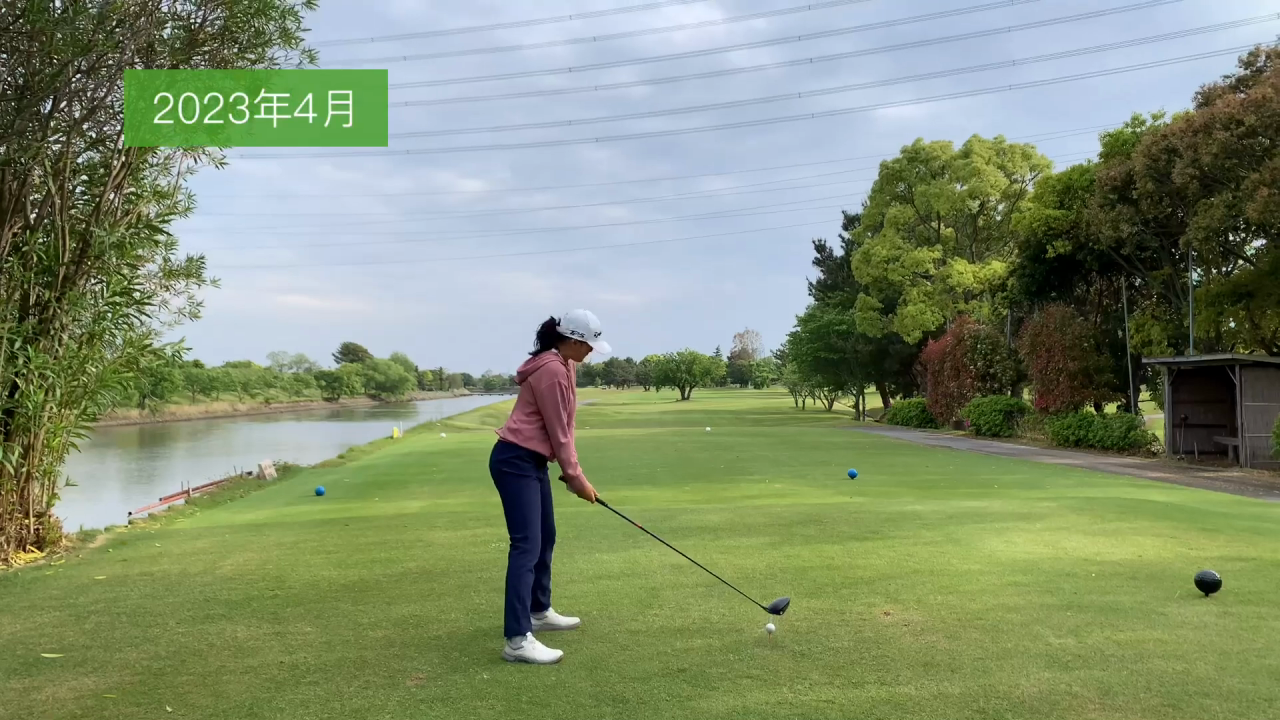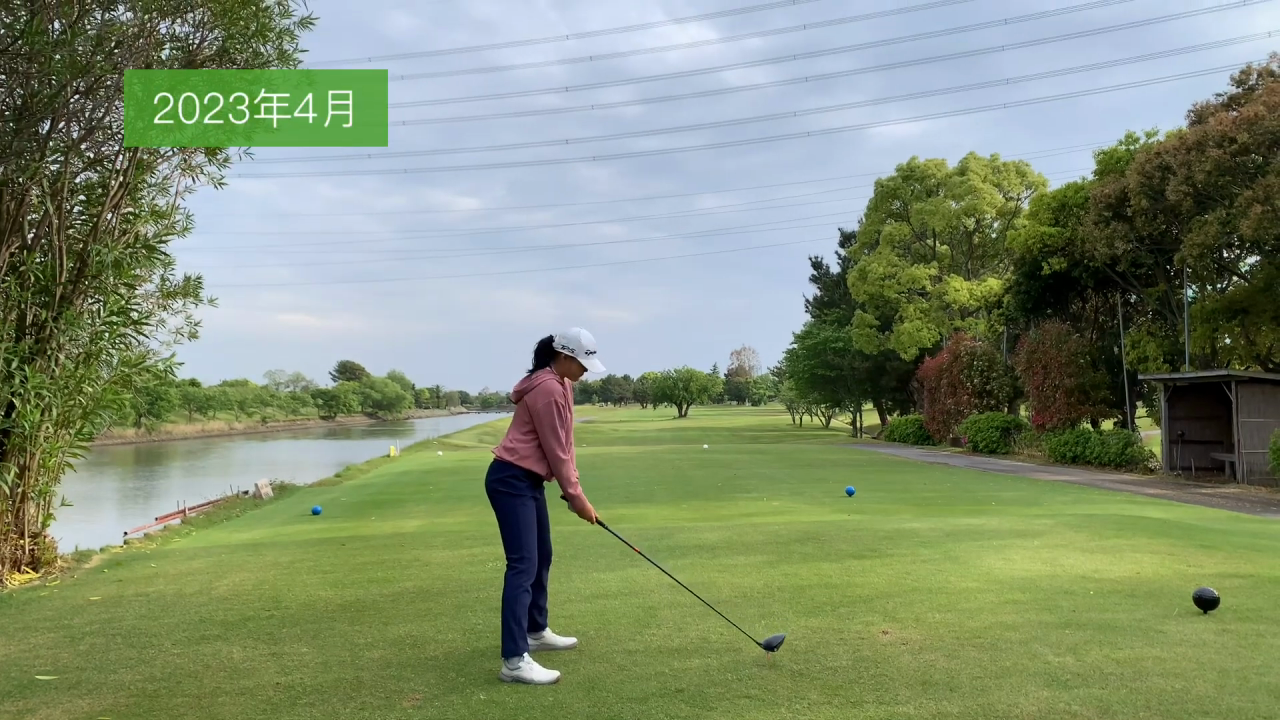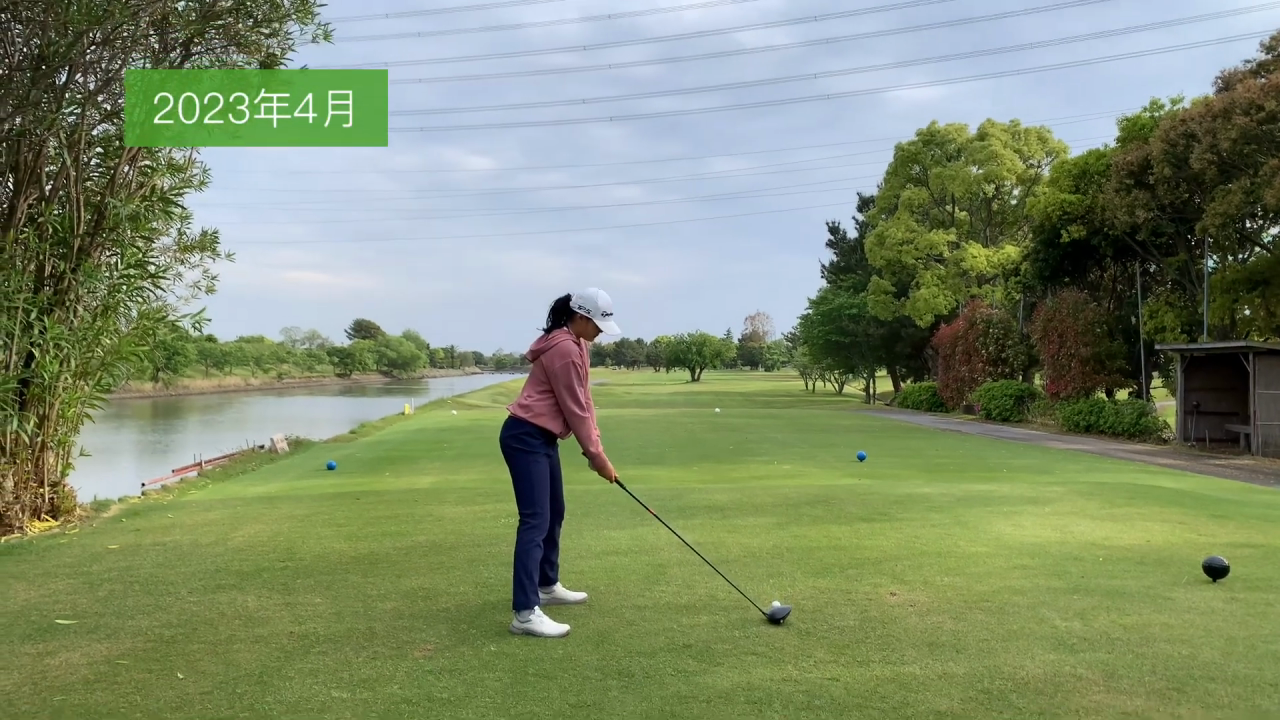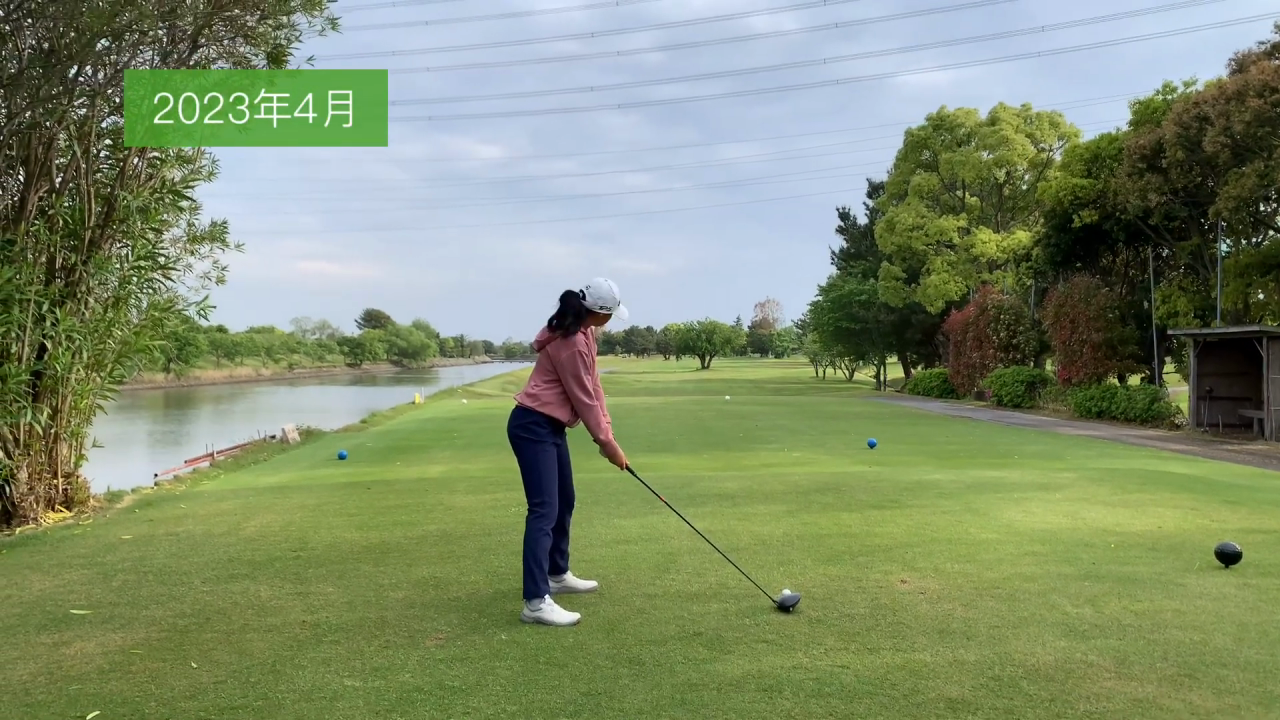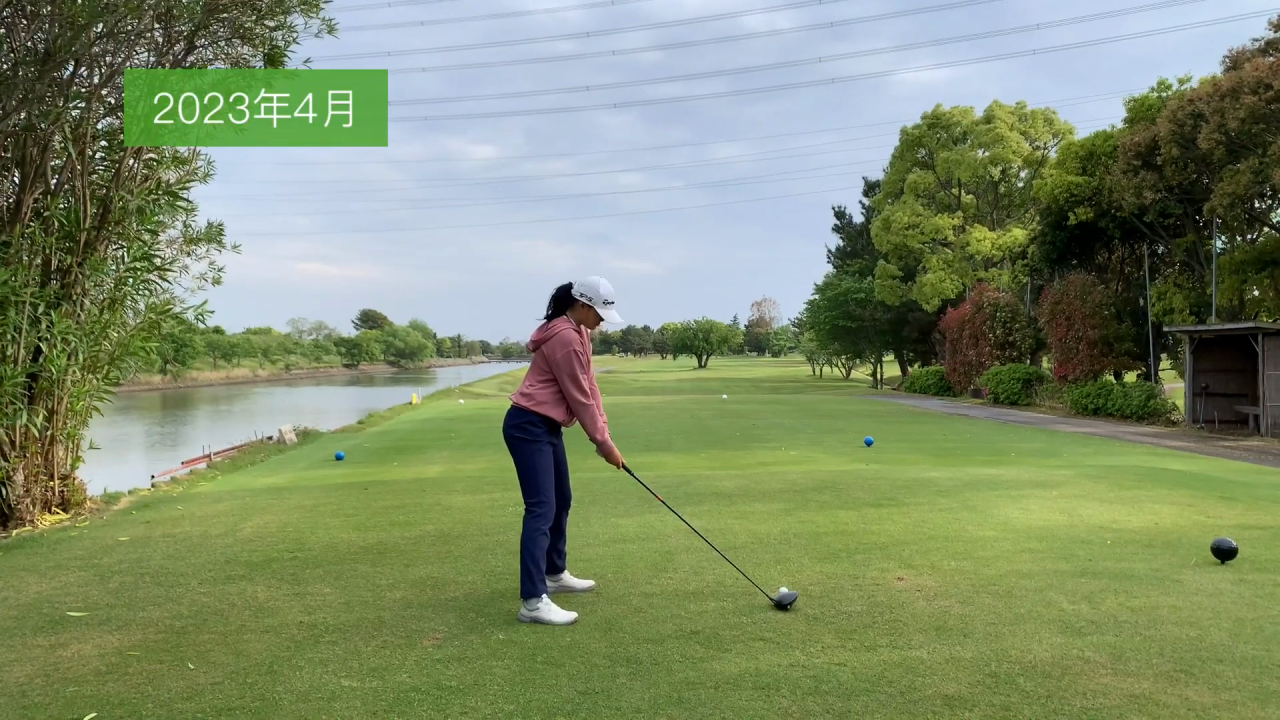
dt=1s
person 1, frame 1
left shoulder: (564, 366)
right shoulder: (551, 372)
left elbow: (565, 426)
right elbow: (557, 432)
left wrist: (574, 469)
right wrist: (576, 478)
left hip: (531, 460)
right hip: (515, 460)
left knee: (545, 537)
right knee: (526, 544)
left ankle: (539, 612)
right ankle: (517, 639)
person 1, frame 2
left shoulder: (559, 384)
right shoulder: (548, 390)
left elbow: (565, 443)
right elbow: (556, 451)
left wrist: (574, 488)
right wrist: (577, 498)
left hip: (528, 480)
right hip: (511, 480)
left knee: (542, 557)
right knee: (523, 565)
left ankle: (536, 632)
right ankle: (515, 660)
person 1, frame 3
left shoulder: (575, 343)
right shoulder: (564, 350)
left elbow: (584, 400)
right elbow: (574, 410)
left wrist: (596, 445)
right wrist: (597, 456)
left hip: (542, 437)
right hip: (526, 437)
left knee: (554, 513)
right knee: (535, 520)
left ankle: (547, 586)
right ankle: (525, 613)
person 1, frame 4
left shoulder: (583, 332)
right shoulder: (571, 342)
left elbow: (594, 385)
right elbow: (583, 398)
left wrist: (608, 432)
right wrist: (607, 442)
left hip: (550, 426)
right hip: (533, 426)
left knee: (564, 501)
right knee: (544, 509)
left ankle: (557, 574)
right ankle: (536, 601)
person 1, frame 5
left shoulder: (578, 332)
right shoulder: (565, 339)
left elbow: (590, 387)
right elbow: (579, 398)
left wrist: (604, 432)
right wrist: (604, 442)
left hip: (547, 426)
right hip: (529, 426)
left knee: (561, 501)
right knee: (541, 508)
left ankle: (554, 574)
right ankle: (533, 601)
